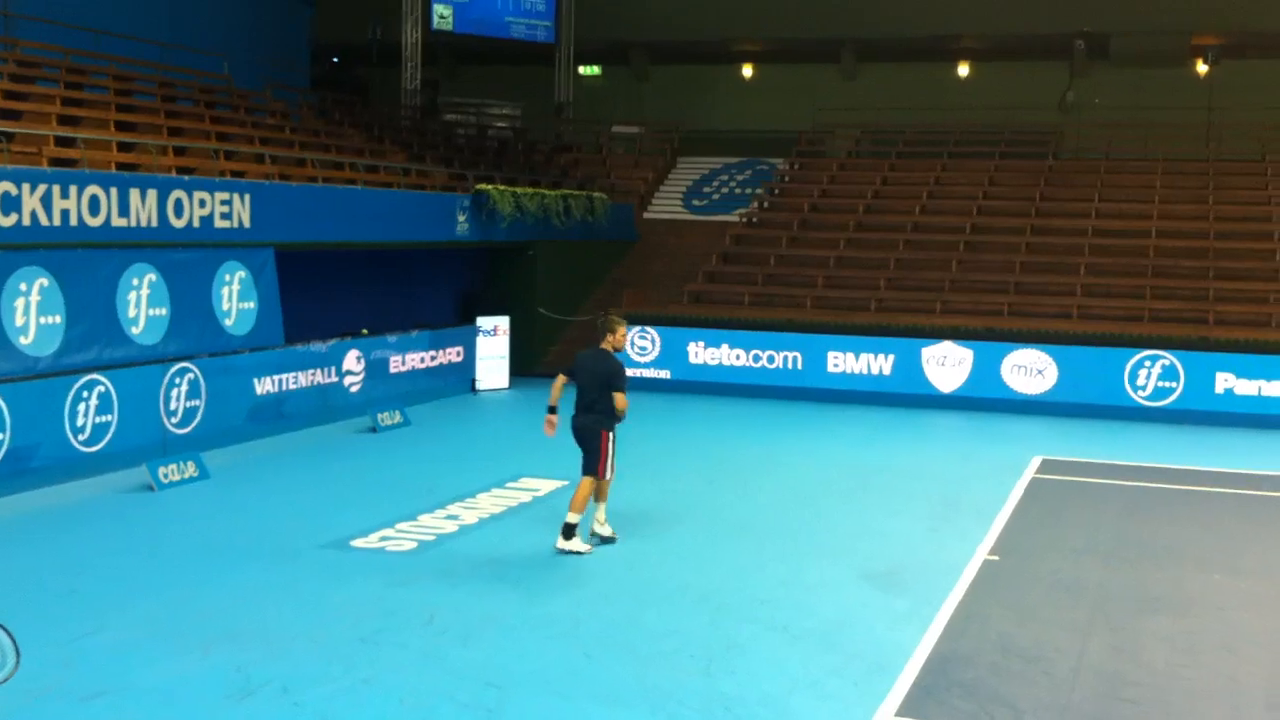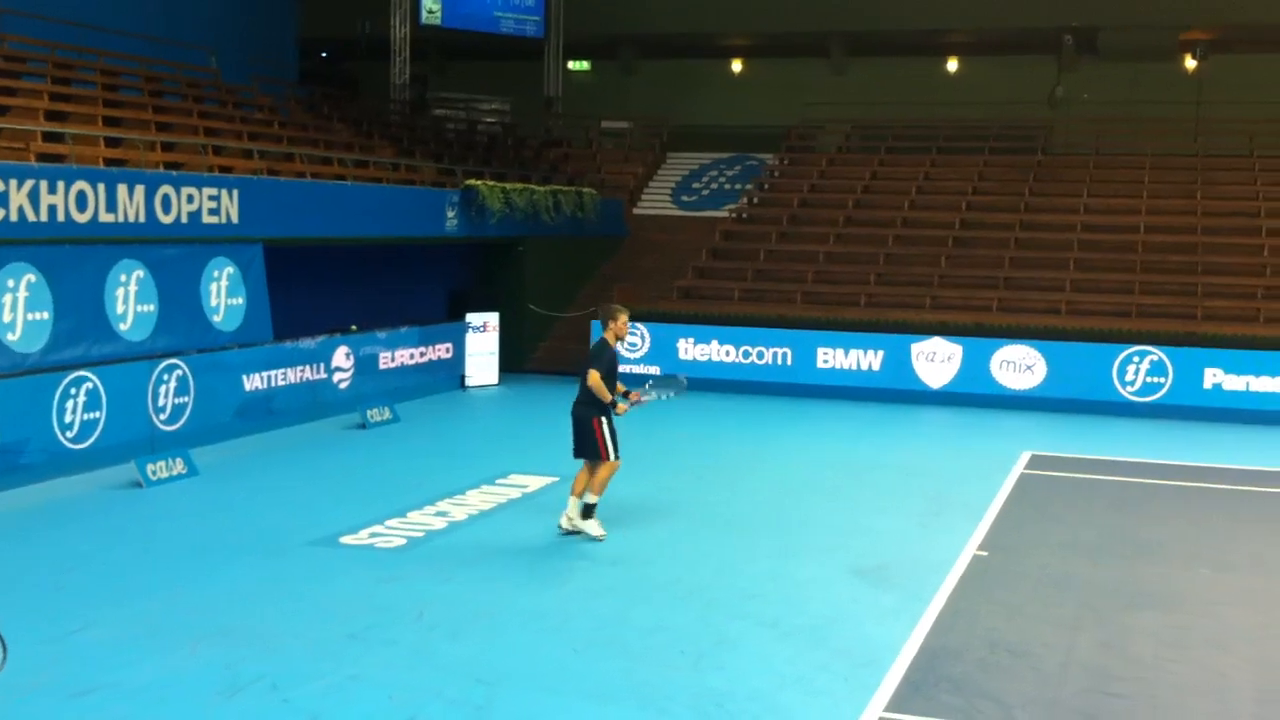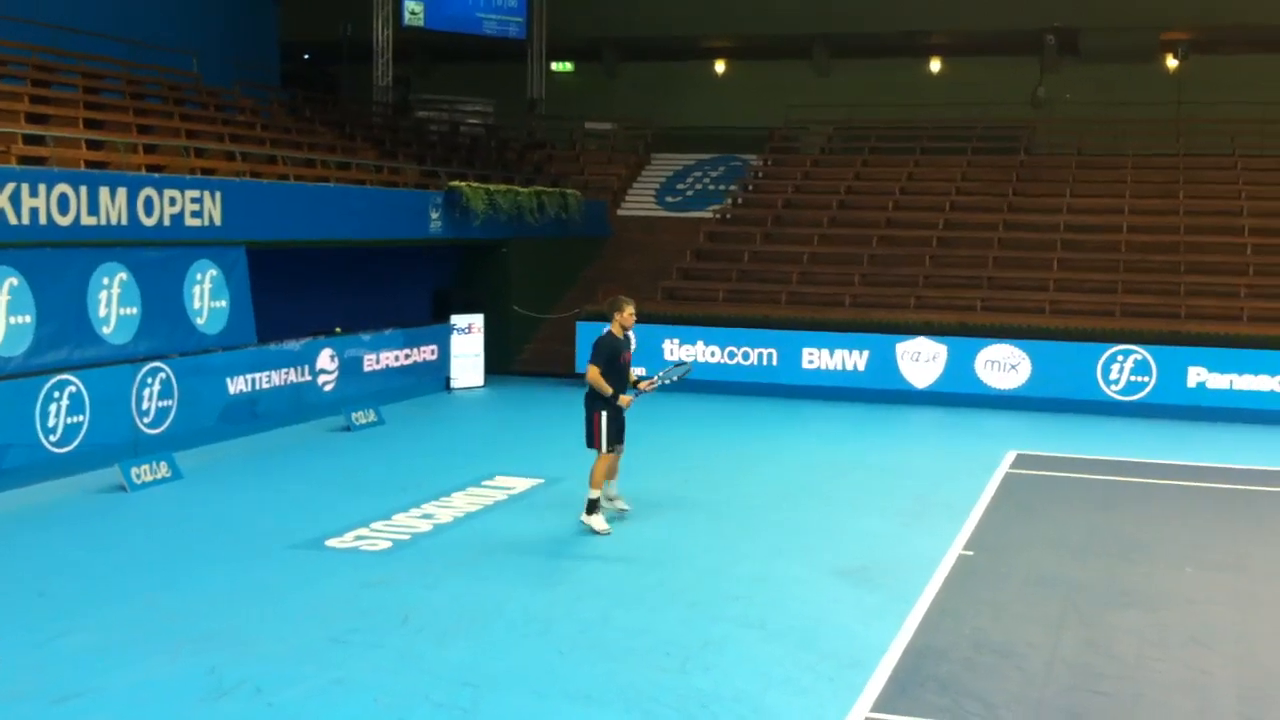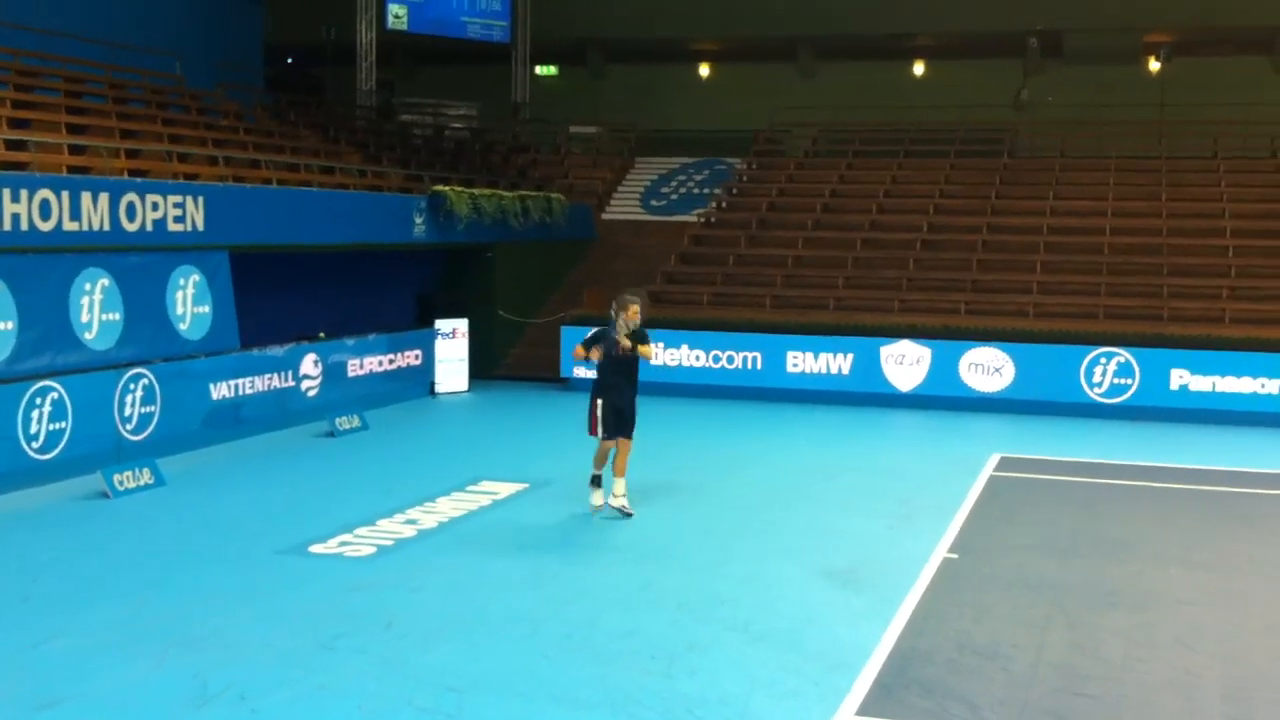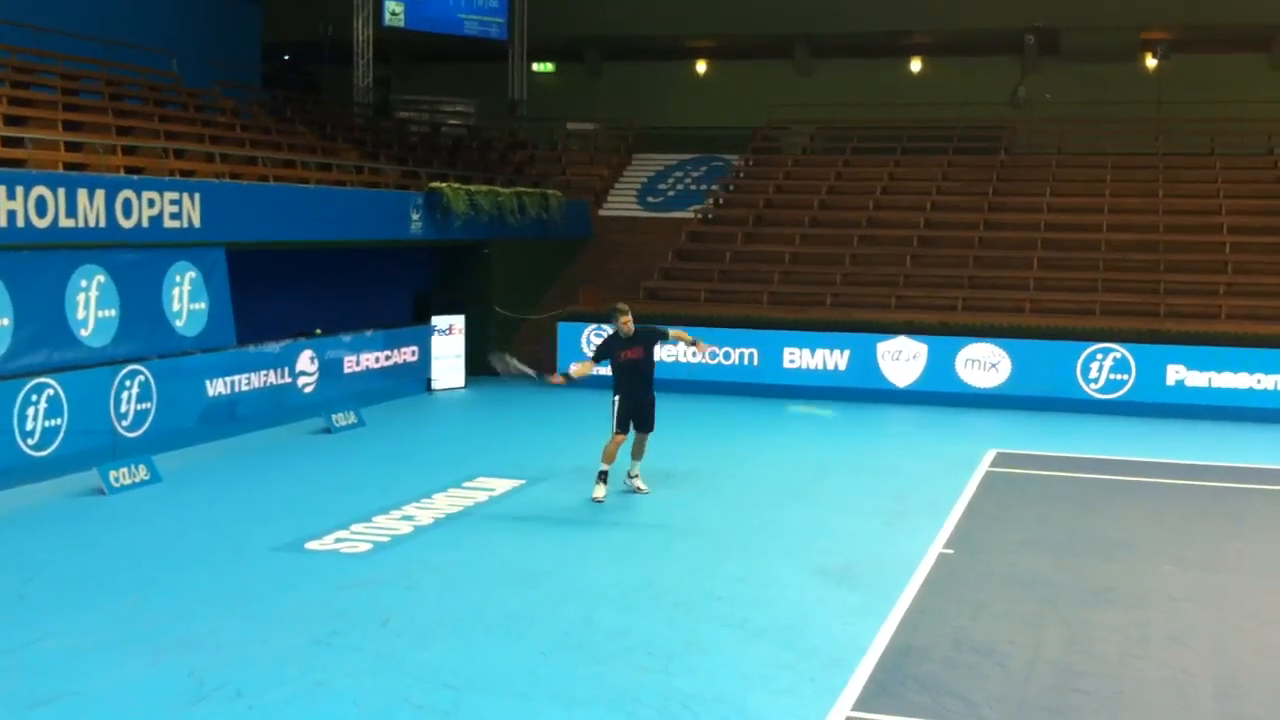
dt=0.5s
person 1, frame 1
left shoulder: (582, 357)
right shoulder: (615, 366)
left elbow: (559, 382)
right elbow: (620, 404)
left wrist: (552, 411)
right wrist: (620, 417)
left hip: (580, 421)
right hip: (600, 425)
left knee: (607, 469)
right knee: (591, 478)
left ankle: (600, 524)
right ankle: (567, 536)
person 1, frame 2
left shoulder: (603, 349)
right shoulder: (605, 351)
right elbow: (592, 381)
left wrist: (626, 394)
right wrist: (613, 404)
left hip: (584, 411)
right hip: (594, 413)
left knee: (593, 464)
right knee: (611, 462)
left ankle: (570, 517)
right ankle: (587, 515)
person 1, frame 3
left shoulder: (626, 340)
right shoulder: (605, 343)
right elbow: (591, 375)
left wrist: (637, 383)
right wrist: (615, 396)
left hip: (614, 405)
right hip: (600, 405)
left knee: (616, 451)
right knee: (606, 455)
left ankle: (609, 496)
right ankle: (591, 510)
person 1, frame 4
left shoulder: (639, 334)
right shoulder: (603, 334)
left elbow: (648, 354)
right elbow: (577, 351)
left wrist: (630, 344)
right wrist: (589, 356)
left hip: (627, 398)
right hip: (603, 396)
left knee: (624, 444)
right knee: (607, 444)
left ankle: (617, 496)
right ankle: (595, 483)
person 1, frame 5
left shoulder: (646, 332)
right shoulder: (610, 343)
left elbow: (674, 334)
right elbow: (589, 364)
left wrist: (695, 343)
right wrist: (568, 376)
left hip: (645, 395)
right hip: (624, 396)
left knee: (642, 436)
right knee: (618, 438)
left ankle: (633, 475)
right ankle: (601, 480)
